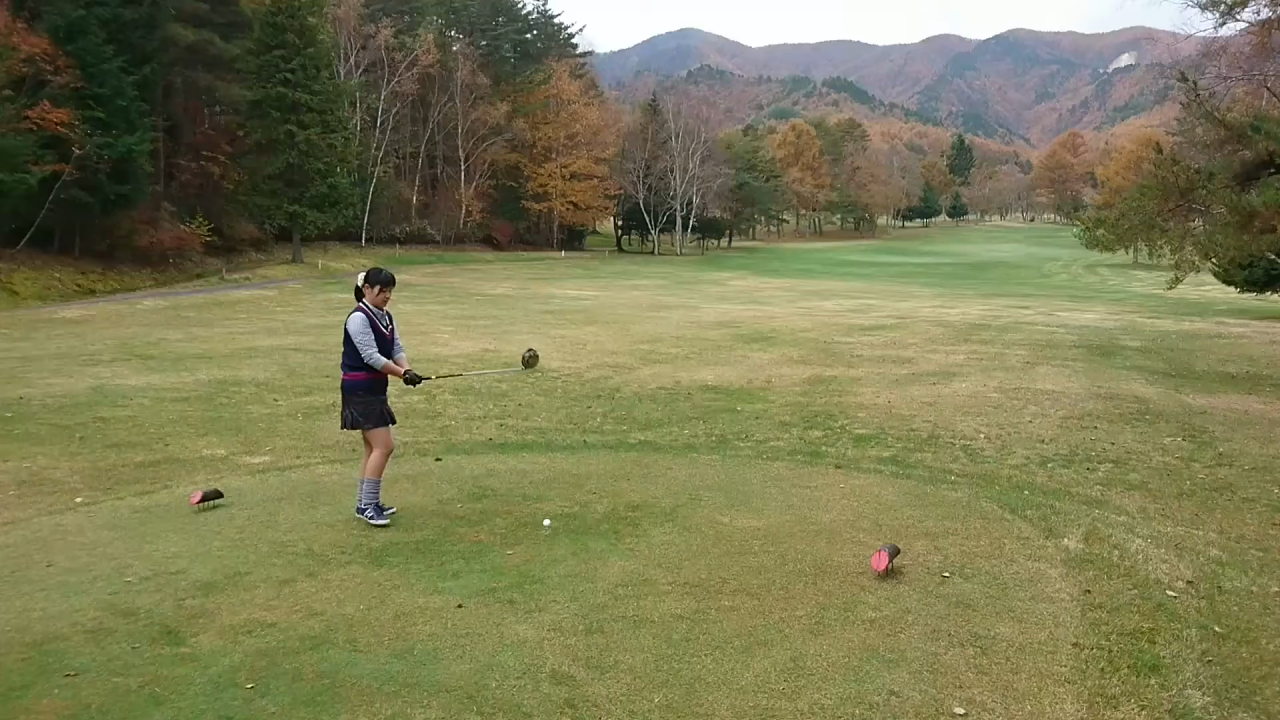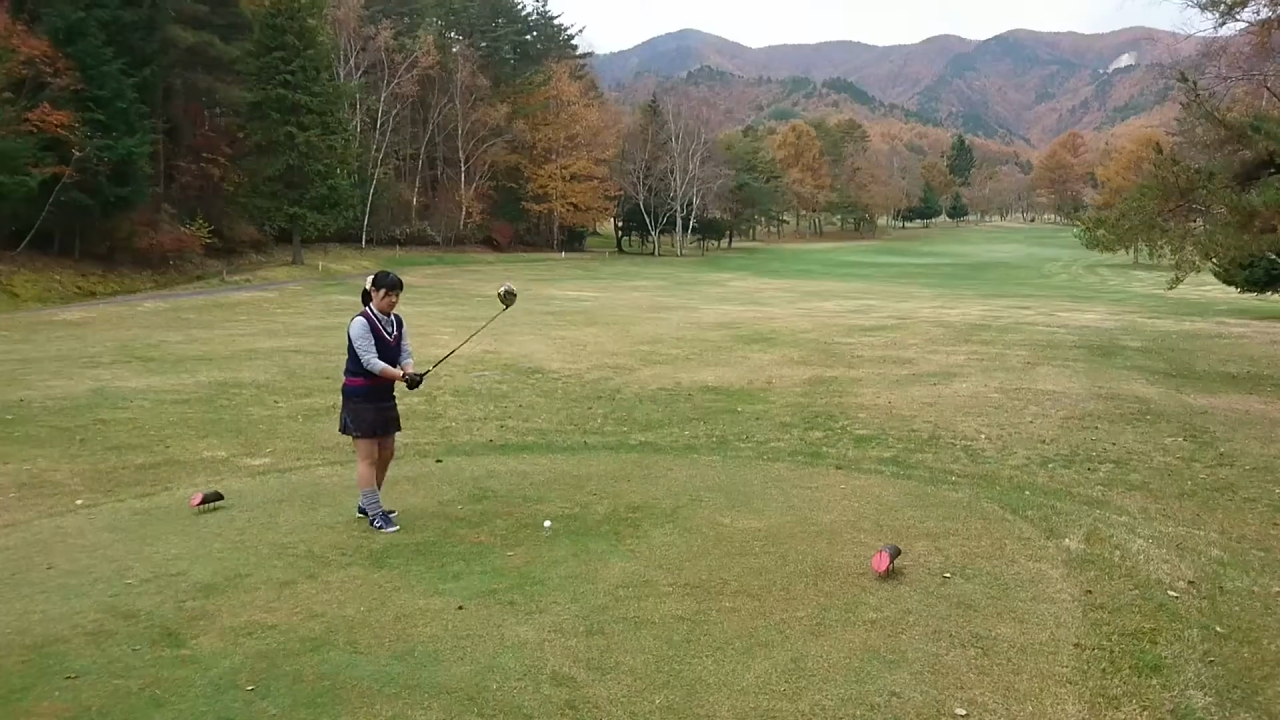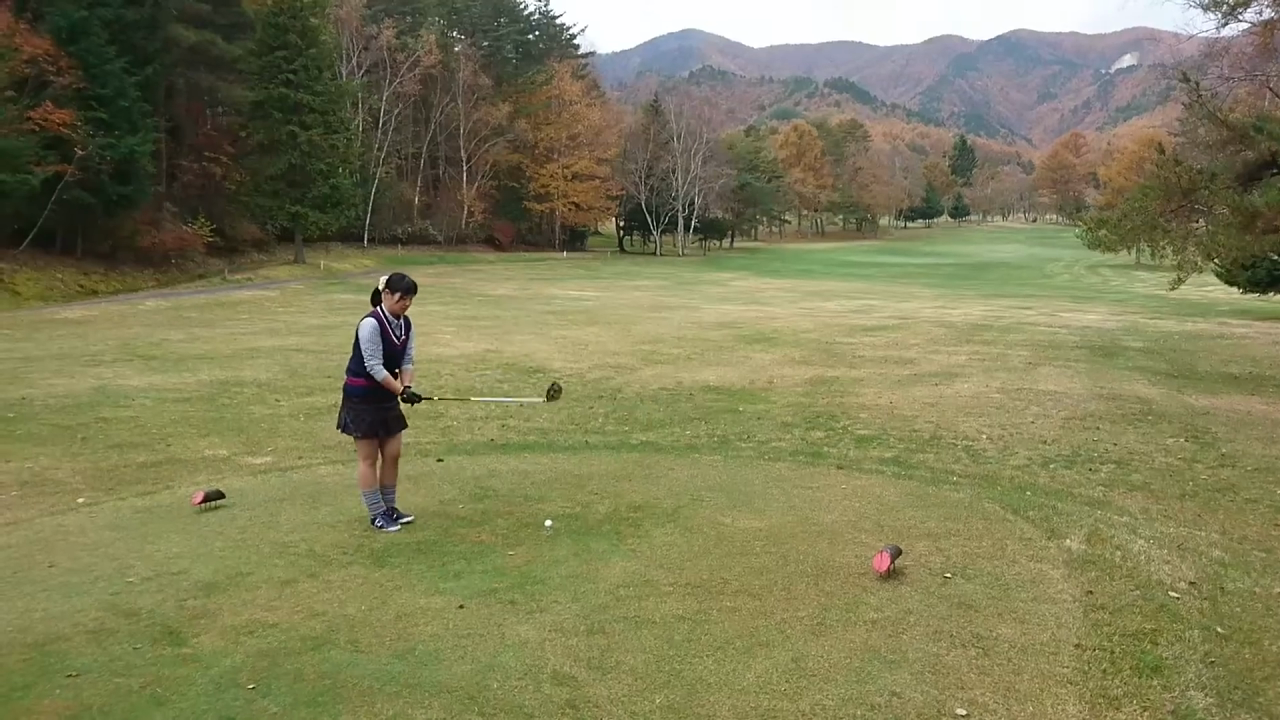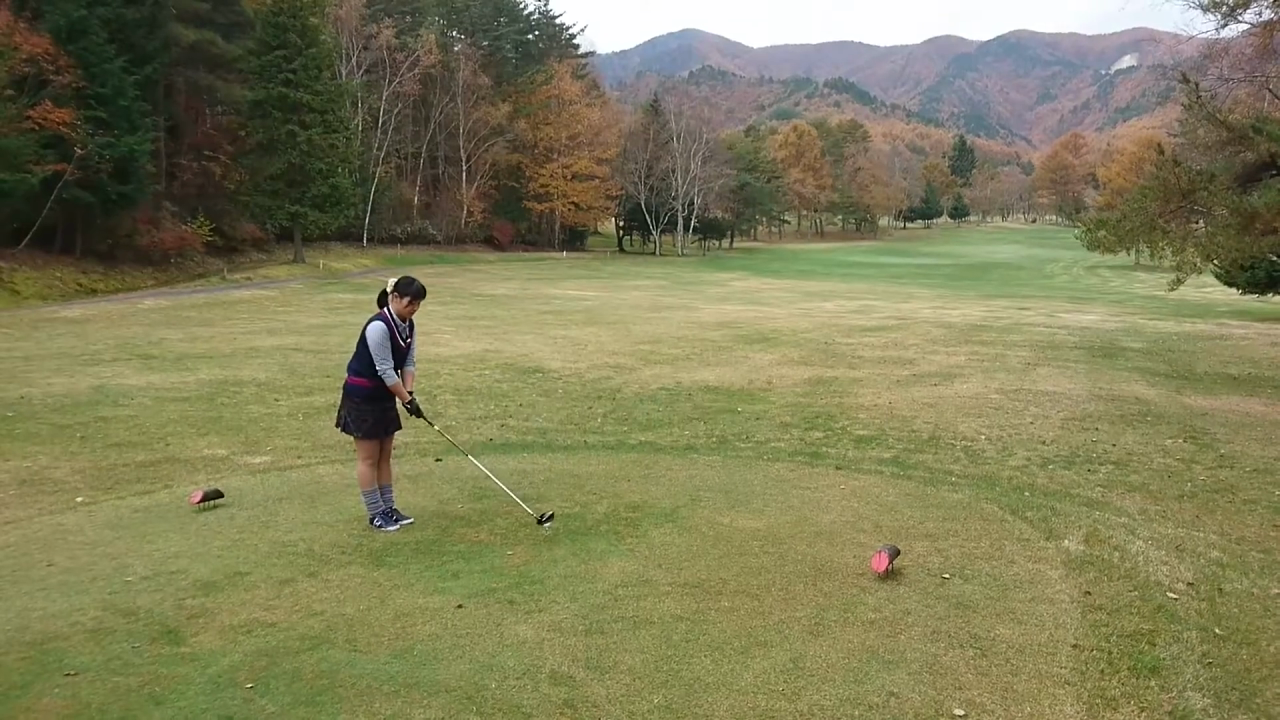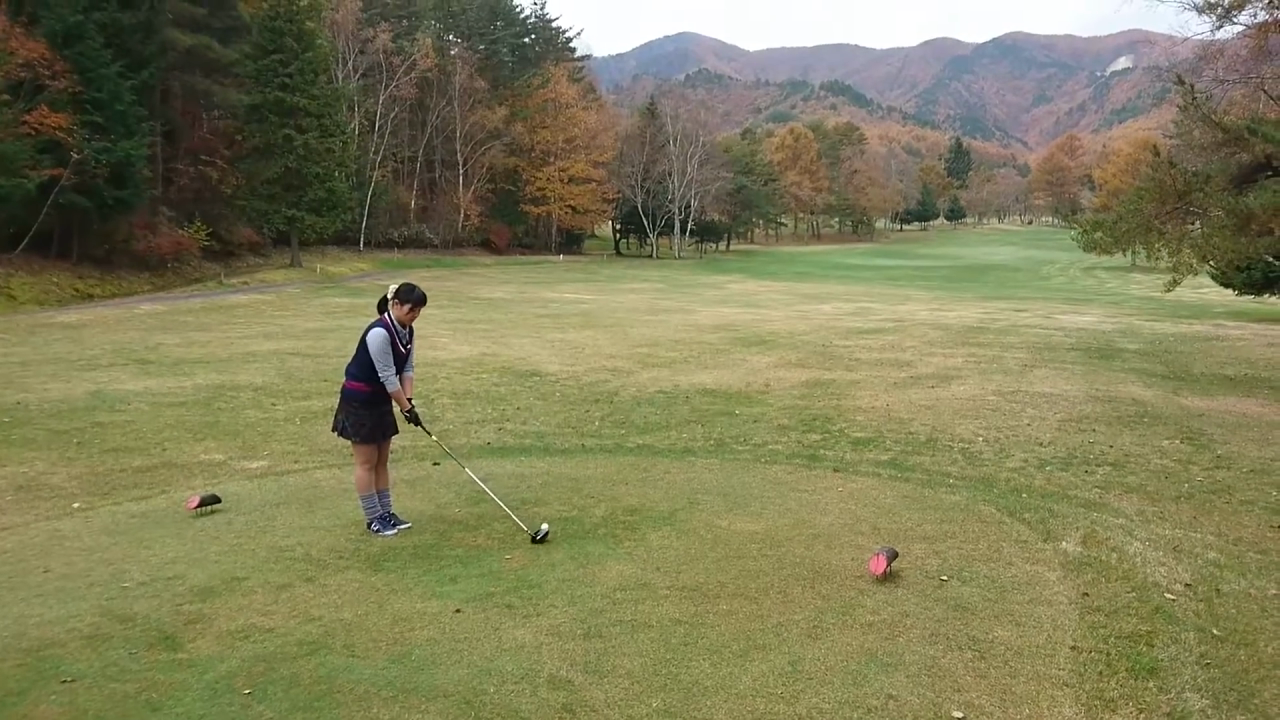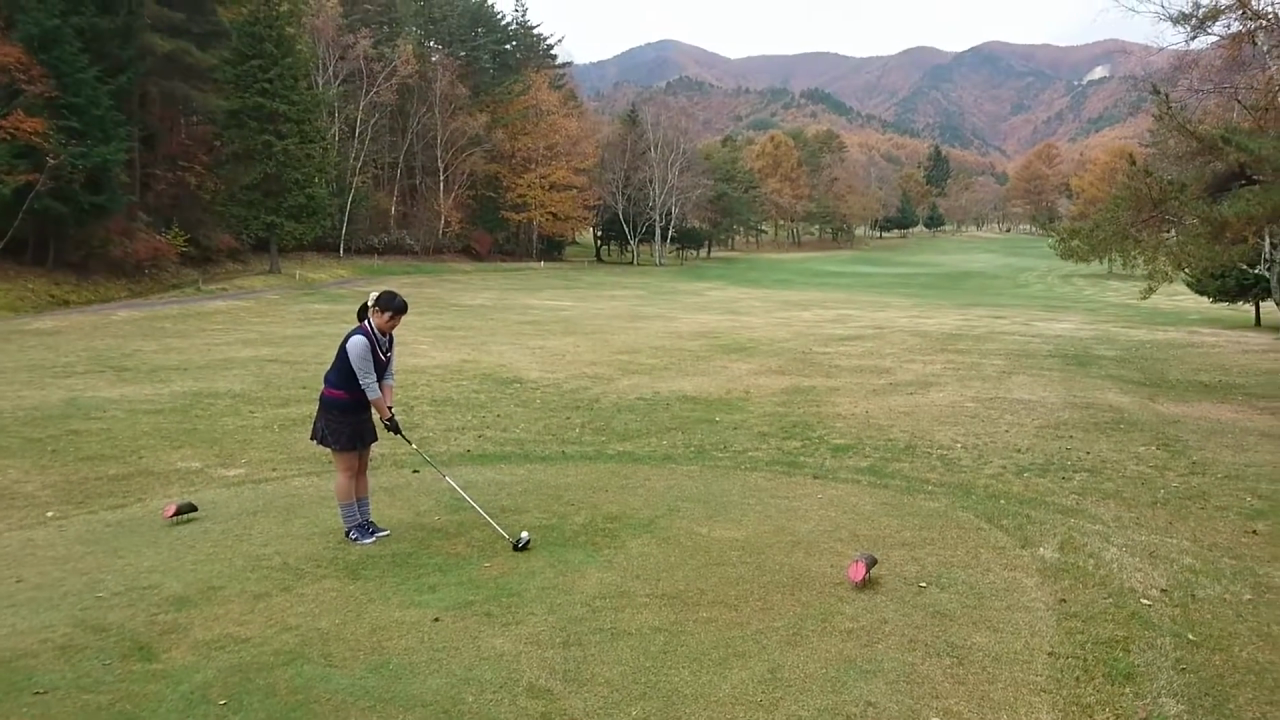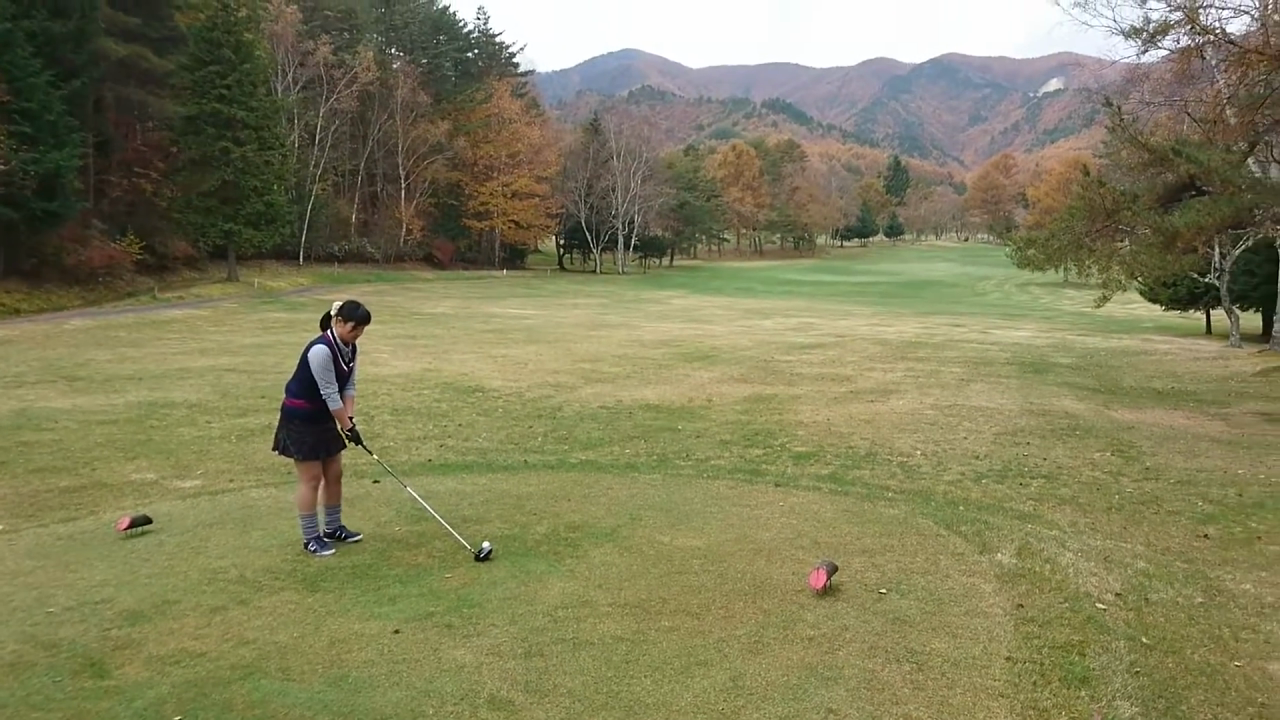
dt=0.3s
person 1, frame 1
left shoulder: (386, 318)
right shoulder: (358, 318)
left elbow: (396, 349)
right elbow: (371, 357)
left wrist: (406, 370)
right wrist: (403, 374)
left hip: (376, 389)
right hip: (360, 391)
left knee: (375, 448)
right knee: (384, 446)
left ankle: (366, 502)
right ankle: (369, 506)
person 1, frame 2
left shoulder: (397, 322)
right shoulder: (361, 323)
left elbow: (404, 355)
right elbow: (370, 361)
left wrist: (410, 373)
right wrist: (402, 376)
left hip: (384, 396)
right hip: (361, 397)
left knee: (385, 455)
right knee: (368, 458)
left ankle: (367, 504)
right ankle: (375, 514)
person 1, frame 3
left shoulder: (405, 324)
right shoulder: (371, 324)
left elbow: (407, 360)
right elbow: (374, 367)
left wrist: (406, 387)
right wrist: (401, 392)
left hip: (386, 396)
right hip: (362, 397)
left knee: (393, 455)
right knee: (369, 458)
left ankle: (389, 507)
right ankle: (377, 514)
person 1, frame 4
left shoulder: (408, 326)
right shoulder: (378, 327)
left elbow: (408, 362)
right elbow: (385, 371)
left wrist: (409, 392)
right wrist: (407, 400)
left hip: (384, 396)
right hip: (362, 397)
left knee: (385, 456)
right knee: (368, 458)
left ankle: (388, 508)
right ankle: (375, 514)
person 1, frame 5
left shoulder: (407, 331)
right shoulder: (379, 333)
left elbow: (407, 369)
right elbow: (387, 376)
left wrist: (409, 400)
right wrist: (406, 408)
left hip: (380, 400)
right hip: (359, 401)
left knee: (382, 460)
right knee: (367, 462)
left ankle: (385, 513)
right ankle: (373, 518)
person 1, frame 6
left shoulder: (387, 338)
right shoulder: (359, 340)
left elbow: (387, 376)
right elbow: (369, 383)
left wrist: (389, 409)
right wrist: (386, 417)
left hip: (359, 407)
right hip: (338, 409)
left knee: (361, 467)
right knee: (348, 469)
left ankle: (364, 521)
right ankle: (351, 526)
person 1, frame 7
left shoulder: (350, 348)
right shoulder: (321, 350)
left elbow: (348, 386)
right elbow: (330, 394)
left wrist: (349, 419)
right wrist: (347, 427)
left hip: (324, 418)
right hip: (300, 418)
left knee: (334, 474)
right knee: (311, 479)
left ankle: (333, 528)
right ankle: (311, 537)
